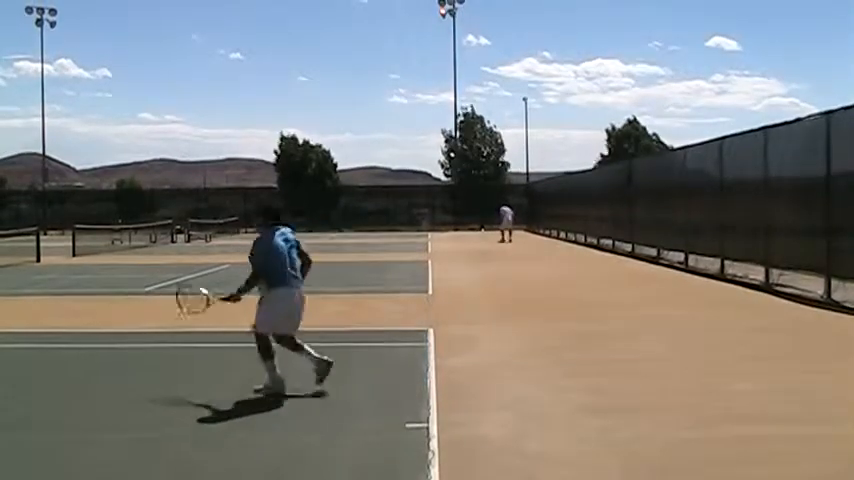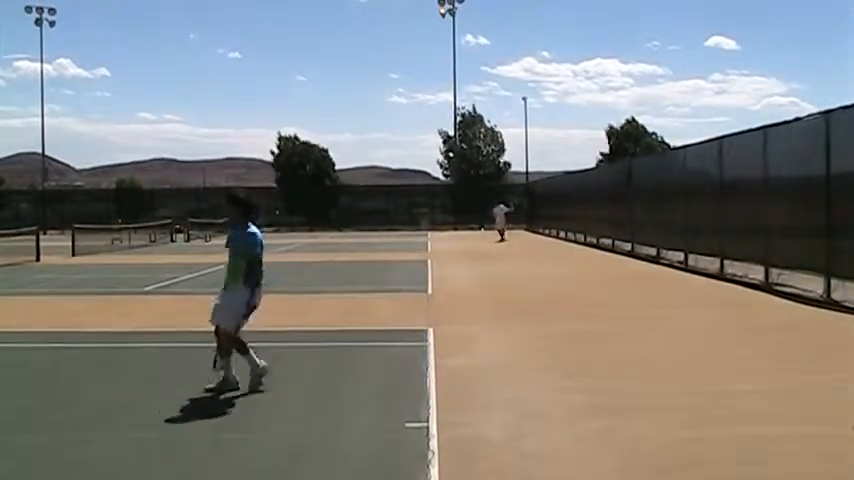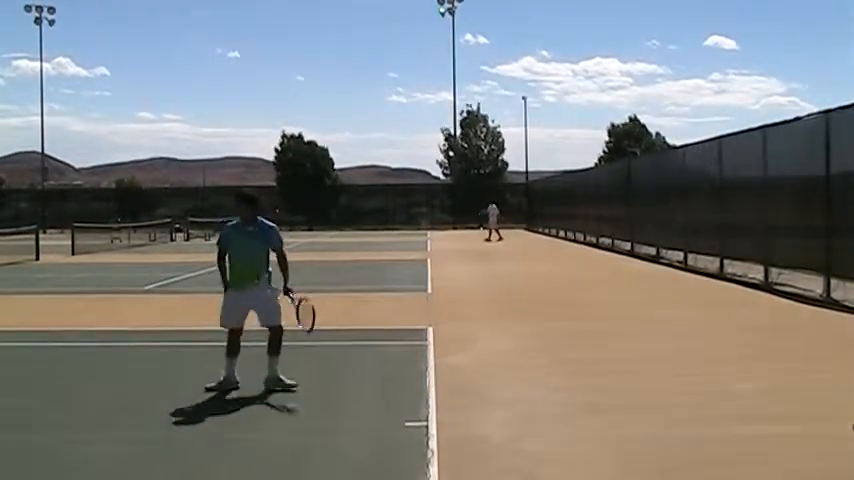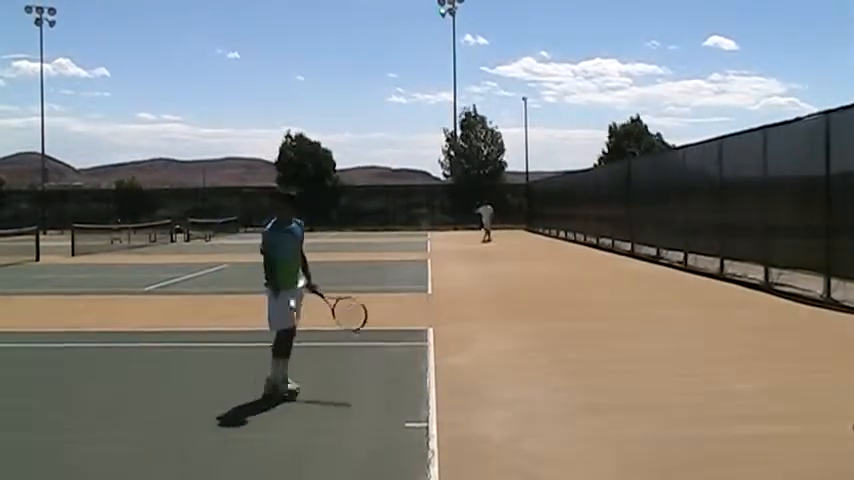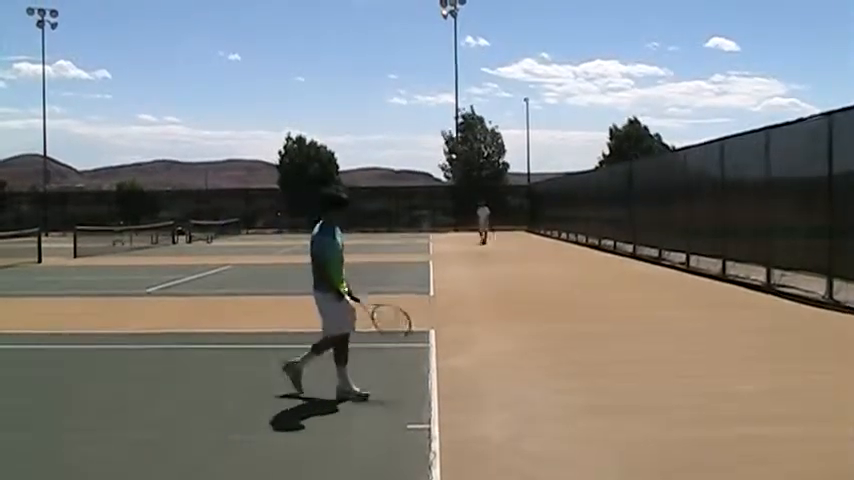
dt=0.4s
person 1, frame 1
left shoulder: (262, 241)
right shoulder: (288, 233)
left elbow: (256, 275)
right elbow: (307, 261)
left wrist: (238, 293)
left hip: (278, 294)
right hip: (296, 292)
left knee: (261, 335)
right knee: (284, 337)
left ankle: (275, 382)
right ankle: (319, 361)
person 1, frame 2
left shoulder: (251, 235)
right shoulder: (235, 233)
left elbow: (256, 268)
left wrist: (252, 298)
right wrist: (228, 292)
left hip: (245, 292)
right hip: (231, 290)
left knee: (229, 333)
right knee: (222, 332)
left ankle: (253, 368)
right ankle: (231, 377)
person 1, frame 3
left shoulder: (269, 229)
right shoulder: (229, 231)
left elbow: (280, 256)
right elbow: (221, 257)
left wrist: (286, 282)
right wrist: (225, 283)
left hip: (262, 287)
right hip: (237, 289)
left knee: (276, 328)
right knee: (234, 332)
left ankle: (273, 375)
right ankle: (229, 378)
person 1, frame 4
left shoulder: (298, 226)
right shoulder: (271, 232)
right elbow: (268, 264)
left wrist: (308, 278)
right wrist: (276, 287)
left hip: (295, 286)
right hip: (279, 289)
left knee: (287, 332)
right knee: (285, 331)
left ankle: (277, 380)
right ankle: (278, 381)
person 1, frame 5
left shoulder: (334, 230)
right shoulder: (321, 235)
right elbow: (318, 268)
left wrist: (345, 287)
right wrist: (337, 291)
left hip: (337, 291)
right hip: (329, 293)
left knee: (333, 337)
right knee: (341, 336)
left ankle: (297, 365)
right ankle: (345, 386)
